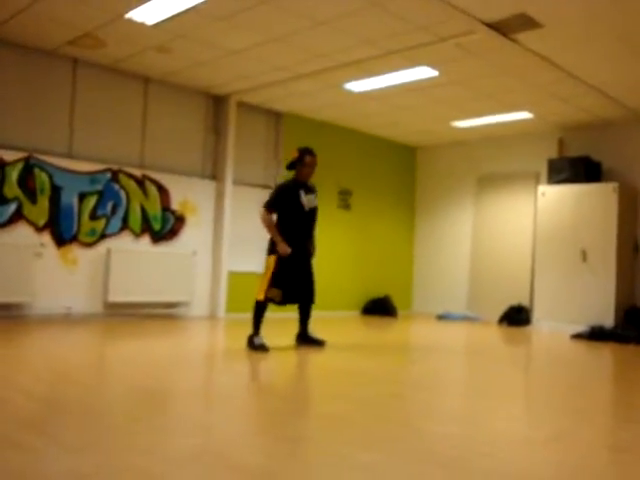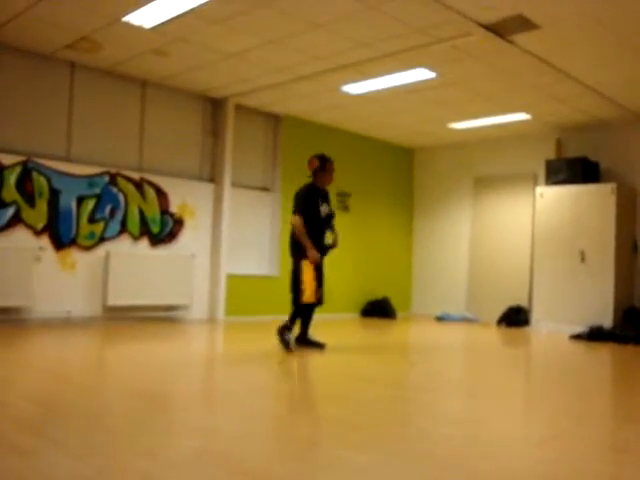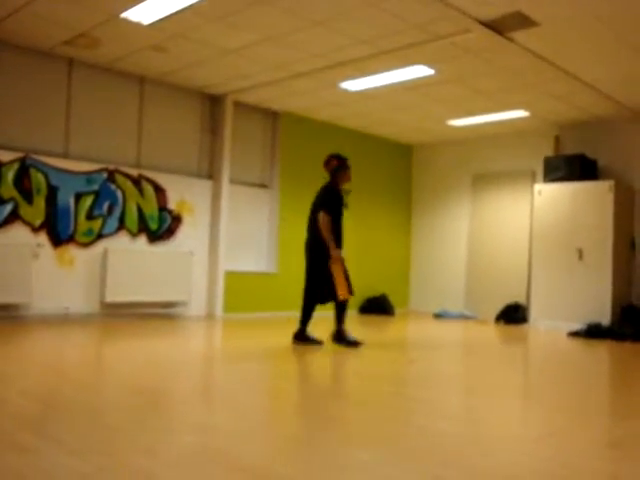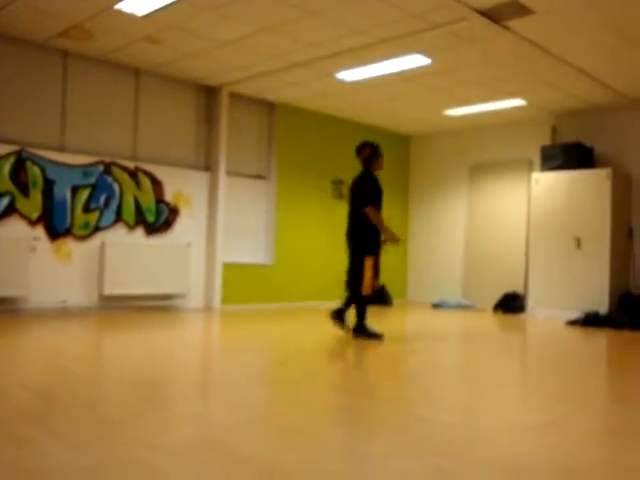
dt=0.4s
person 1, frame 1
left shoulder: (312, 190)
right shoulder: (285, 189)
right elbow: (266, 215)
left wrist: (311, 245)
right wrist: (279, 242)
left hip: (302, 249)
right hip: (283, 248)
left knee: (307, 292)
right knee: (269, 291)
left ankle: (303, 333)
right ankle: (255, 335)
person 1, frame 2
left shoulder: (324, 194)
right shoulder: (306, 193)
right elbow: (296, 221)
left wrist: (334, 236)
right wrist: (309, 249)
left hip: (317, 250)
right hip: (304, 250)
left knee: (315, 294)
right knee: (310, 292)
left ankle: (303, 335)
right ankle: (287, 328)
person 1, frame 3
left shoulder: (329, 191)
right shoulder: (332, 191)
right elbow: (323, 218)
left wrist: (333, 246)
right wrist: (333, 247)
left hip: (316, 248)
right hip: (324, 248)
left knee: (314, 291)
left ankle: (302, 332)
right ankle: (340, 331)
person 1, frame 4
left shoulder: (360, 181)
right shoulder: (369, 181)
right elbow: (370, 210)
left wrist: (380, 233)
right wrist: (388, 233)
left hip: (357, 237)
right hip: (365, 239)
left knee: (361, 281)
right knee: (365, 282)
left ankle: (341, 311)
right ankle: (360, 326)
